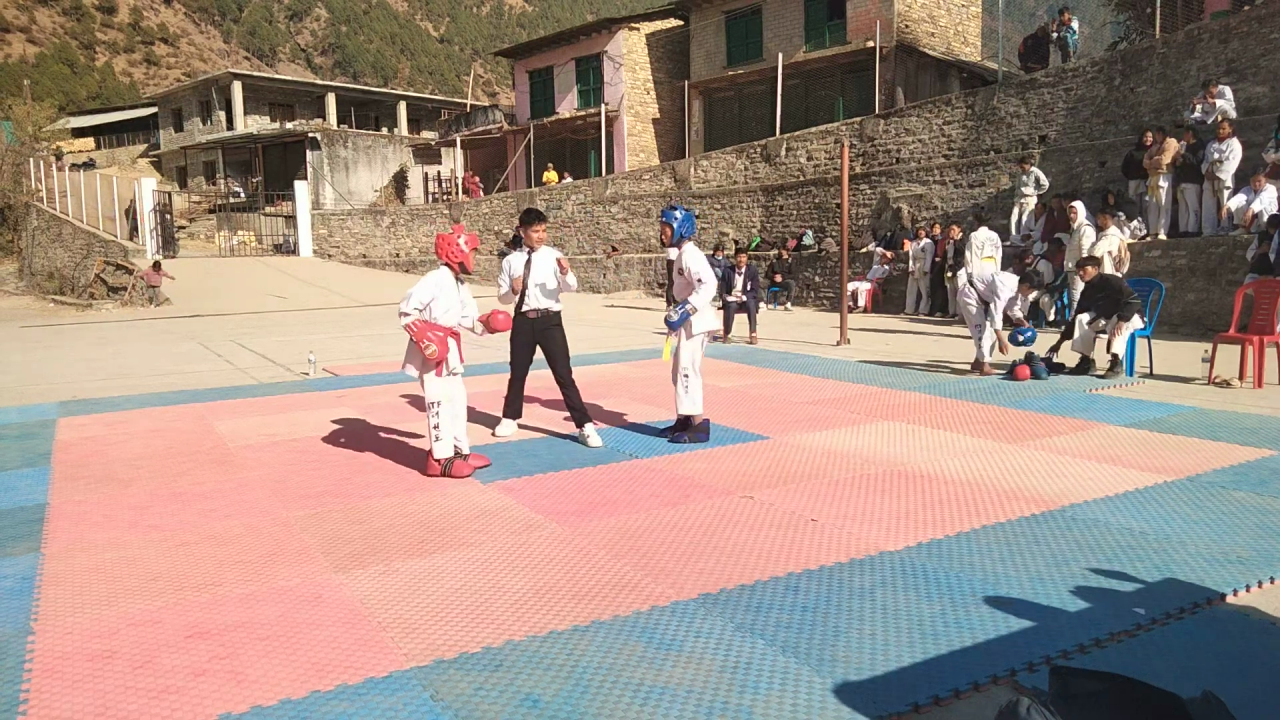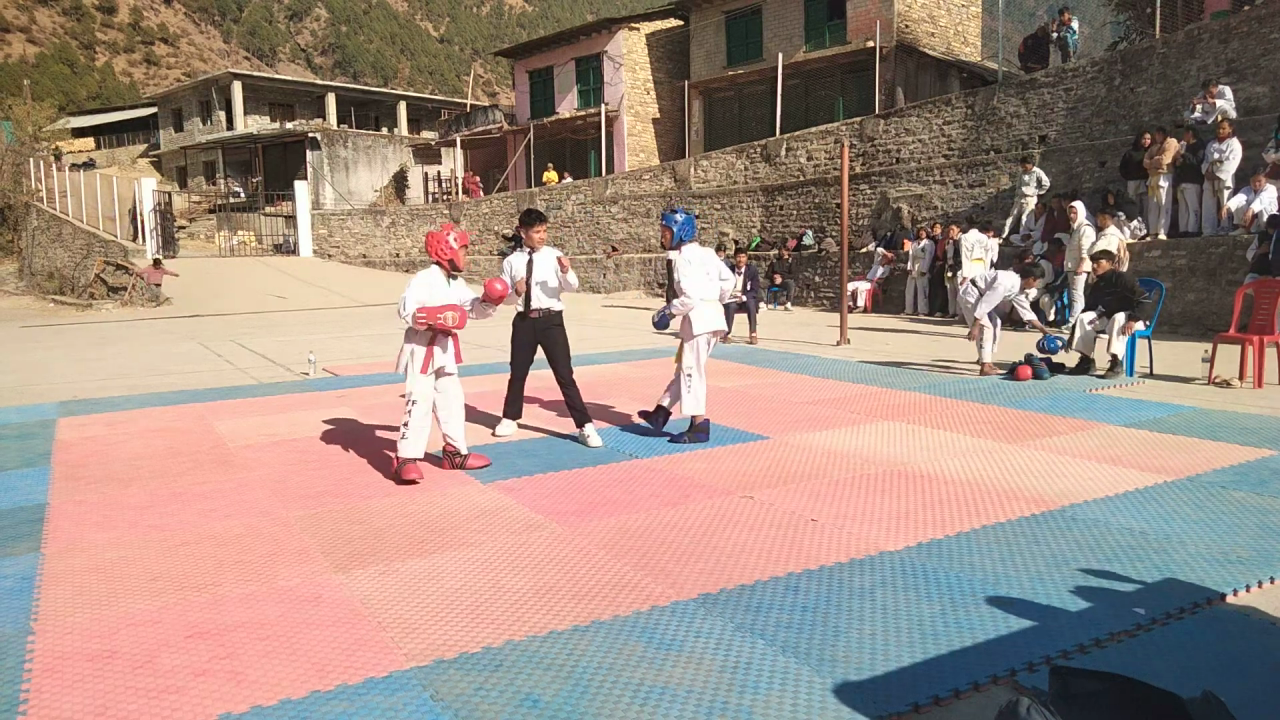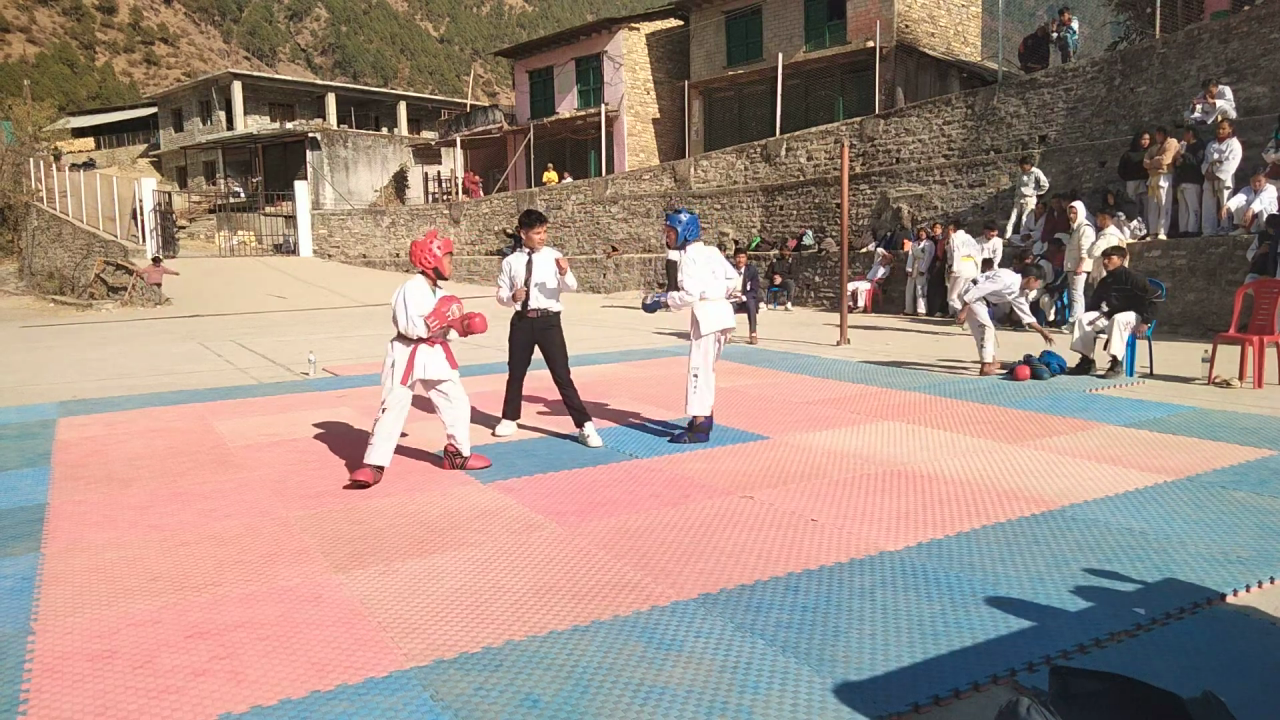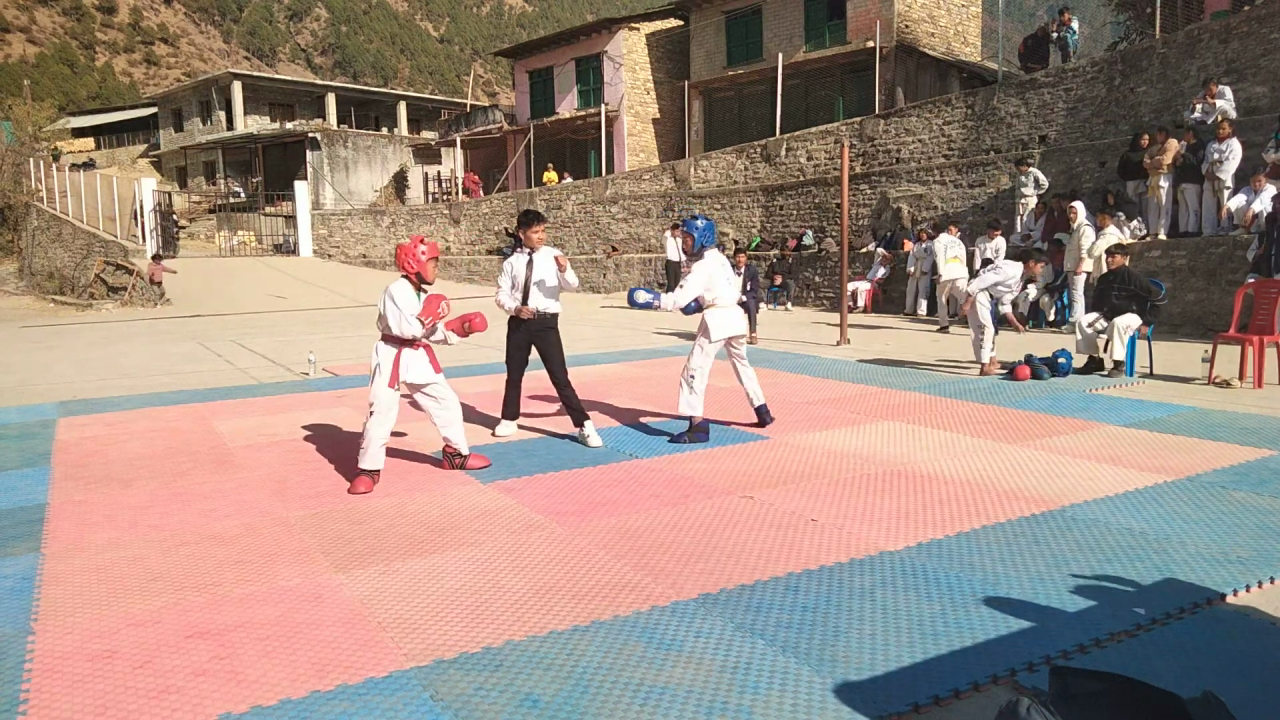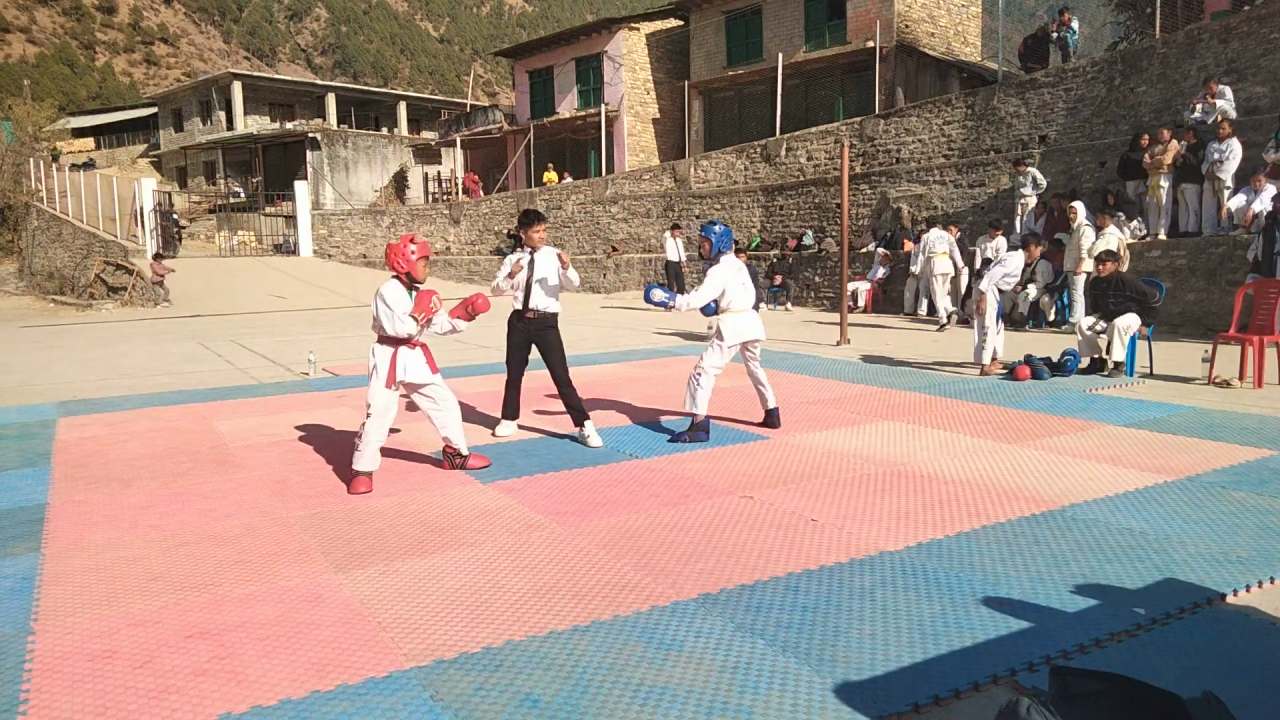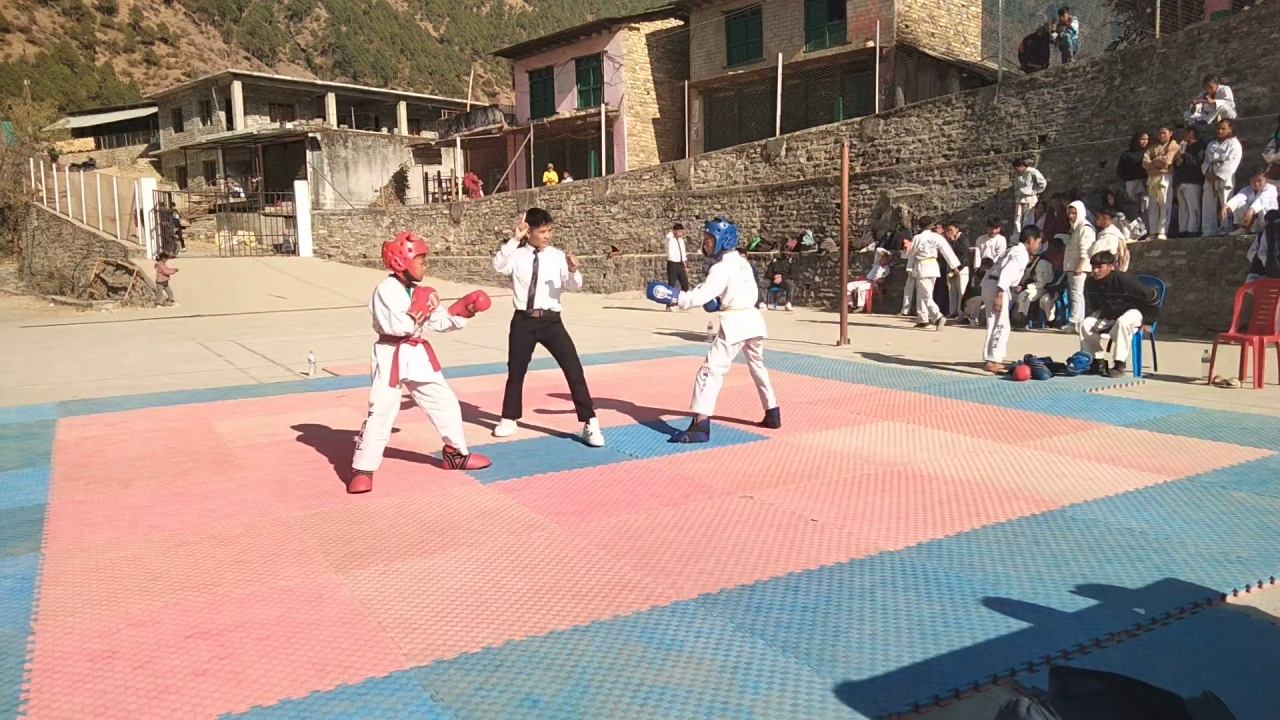
dt=0.2s
person 1, frame 1
left shoulder: (460, 284)
right shoulder: (434, 280)
left elbow: (468, 317)
right elbow: (406, 310)
left wrist: (487, 324)
right wrist: (423, 340)
left hip: (449, 346)
right hip: (432, 348)
left knee: (457, 400)
right knee: (439, 402)
left ankle: (459, 452)
right ankle: (440, 459)
person 1, frame 2
left shoulder: (456, 282)
right shoulder: (425, 278)
left elbow: (476, 308)
right elbow: (408, 312)
left wrist: (490, 298)
right wrist: (438, 317)
left hip: (444, 346)
right hip: (421, 346)
left knee: (452, 399)
right knee: (419, 400)
left ankle: (455, 453)
right ankle: (407, 460)
person 1, frame 3
left shoulder: (439, 292)
right shoulder: (412, 288)
right elbow: (412, 328)
left wrist: (464, 324)
right wrist: (442, 316)
left hip: (435, 354)
right hip: (407, 355)
left knee: (457, 402)
right knee: (393, 409)
left ankle: (458, 453)
right ankle: (372, 466)
person 1, frame 4
left shoulder: (424, 294)
right shoulder: (396, 290)
left elbow: (434, 332)
right elbow: (406, 328)
left wrist: (461, 326)
right wrist: (433, 314)
left hip: (419, 357)
right hip: (393, 358)
left knee: (447, 403)
right knee: (381, 413)
left ankle: (456, 453)
right ankle: (368, 470)
person 1, frame 5
left shoulder: (418, 293)
right shoulder: (388, 291)
left elbow: (441, 324)
right elbow: (400, 328)
left wrist: (466, 312)
right wrist: (423, 311)
left hip: (416, 357)
right hip: (389, 358)
left knee: (445, 403)
right knee: (378, 414)
left ankle: (456, 454)
right ankle: (362, 471)
person 1, frame 6
left shoulder: (418, 291)
right shoulder: (386, 290)
left elbow: (441, 321)
right elbow: (397, 326)
left wrist: (466, 309)
right wrist: (420, 309)
left hip: (418, 355)
right hip: (391, 357)
left knee: (445, 403)
right knee: (380, 413)
left ankle: (456, 454)
right ankle: (362, 470)
person 2, frame 1
left shoulder: (554, 256)
right shoulder: (511, 261)
left elbow: (571, 287)
right elbow: (502, 296)
left wrist: (565, 273)
right wrist: (513, 291)
left hip: (549, 320)
right hip: (523, 321)
left knee: (564, 374)
right knee: (517, 373)
left ankle: (585, 426)
right ankle: (510, 418)
person 2, frame 2
left shoulder: (554, 256)
right shoulder: (512, 261)
left elbow: (572, 287)
right elbow: (503, 296)
left wrist: (566, 272)
right wrist: (515, 293)
left hip: (551, 320)
right hip: (524, 321)
left knee: (564, 374)
right knee: (518, 372)
left ankle: (585, 427)
right ankle: (510, 419)
person 2, frame 3
left shoulder: (554, 256)
right shoulder: (511, 262)
left elbow: (571, 287)
right elbow: (501, 294)
left wrist: (564, 273)
right wrist: (512, 297)
left hip: (548, 320)
right hip: (522, 321)
left knee: (562, 374)
right knee: (516, 373)
left ankle: (584, 426)
right ankle: (509, 419)
person 2, frame 4
left shoulder: (553, 256)
right shoulder: (512, 262)
left elbow: (572, 285)
right elbow: (502, 294)
left wrist: (563, 270)
right wrist: (514, 309)
left hip: (546, 322)
right hip: (519, 322)
left knee: (559, 375)
right knee: (514, 373)
left ankle: (584, 426)
right ankle: (509, 420)
person 2, frame 5
left shoulder: (554, 256)
right shoulder: (513, 260)
left elbow: (573, 284)
right elbow: (496, 289)
left wrist: (566, 267)
right wrist: (510, 276)
left hip: (546, 321)
right hip: (519, 321)
left knee: (560, 374)
right knee: (514, 373)
left ankle: (584, 426)
right ankle: (509, 420)
person 2, frame 6
left shoulder: (557, 256)
right shoulder: (516, 256)
left elbow: (574, 286)
right elbow: (499, 266)
left wrist: (573, 271)
right wrist: (515, 238)
left hip: (550, 320)
right hip: (523, 320)
left knee: (573, 367)
right knee: (516, 372)
left ankle: (589, 423)
right ankle: (509, 419)
person 3, frame 1
left shoulder: (688, 255)
right shoulder: (687, 253)
left elbow: (707, 287)
right elbow: (705, 284)
left wrist: (684, 309)
left hip: (695, 320)
right hip: (691, 320)
left knee: (686, 369)
right knee: (682, 369)
left ankle: (698, 425)
right ankle: (684, 421)
person 3, frame 2
left shoulder: (684, 258)
right shoulder: (706, 253)
left elbow: (689, 297)
right elbow: (728, 279)
left wrist: (667, 311)
left hip: (699, 317)
right hip: (713, 313)
left knee: (691, 369)
right knee: (685, 367)
left ankle: (699, 426)
right ankle: (661, 413)
person 3, frame 3
left shoulder: (689, 257)
right shoulder: (712, 251)
left elbow: (689, 295)
right elbow: (732, 278)
left wrist: (661, 299)
left hip: (706, 314)
right hip: (723, 310)
left knee: (699, 368)
right knee: (705, 368)
left ankle: (700, 425)
right ankle: (705, 416)
person 3, frame 4
left shoulder: (703, 265)
right shoulder: (721, 260)
left elbow: (682, 296)
left wrist: (654, 299)
right wrist: (698, 302)
left hip: (716, 320)
right hip: (734, 317)
left knee: (694, 369)
right knee: (741, 365)
left ankle: (698, 426)
right ankle: (762, 412)
person 3, frame 5
left shoulder: (719, 270)
right shoulder: (738, 264)
left elbow: (699, 299)
left wrist: (670, 299)
right wrist: (719, 304)
left hip: (732, 324)
right hip: (751, 321)
left knee: (704, 370)
right knee: (755, 368)
left ankle: (699, 426)
right ankle: (772, 415)
person 3, frame 6
left shoulder: (722, 267)
right shoulder: (742, 262)
left elbow: (701, 296)
left wrist: (672, 296)
right wrist: (722, 301)
left hip: (734, 322)
right hip: (752, 319)
left knee: (711, 370)
right knee: (757, 367)
left ankle: (700, 426)
right ankle: (772, 415)
